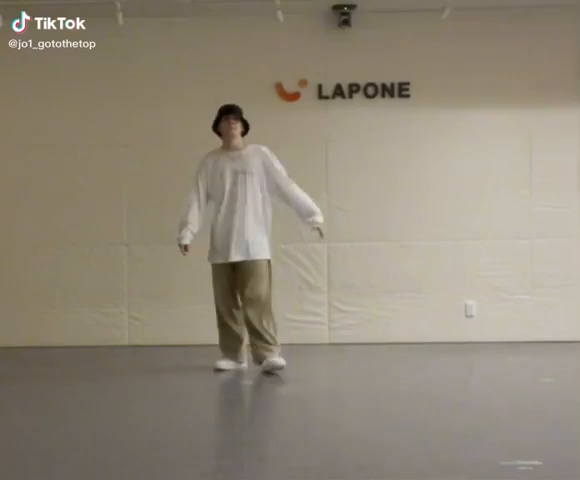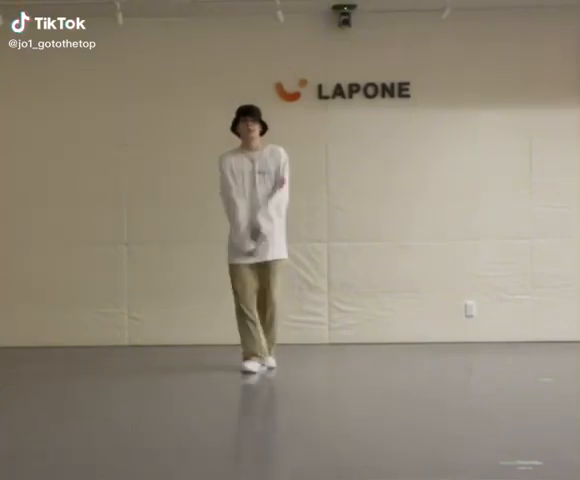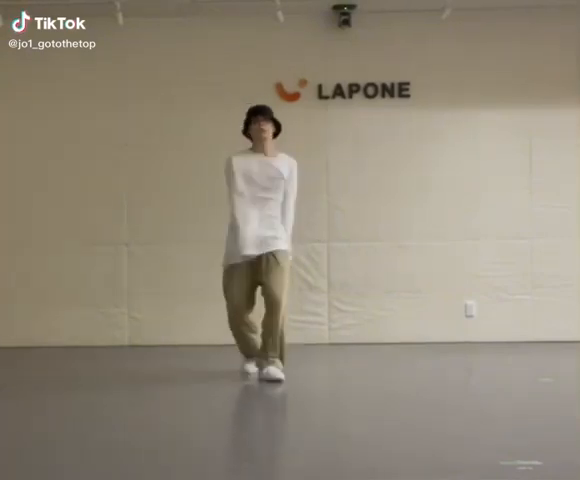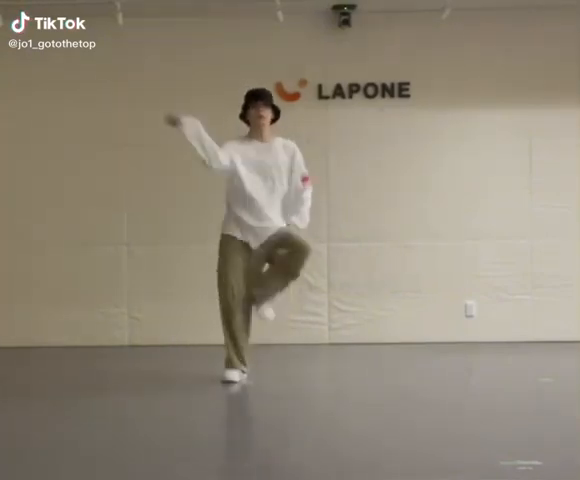
dt=1s
person 1, frame 1
left shoulder: (260, 155)
right shoulder: (209, 161)
left elbow: (287, 187)
right elbow: (197, 199)
left wrist: (313, 215)
right wrist: (186, 233)
left hip: (254, 241)
right hip: (222, 243)
left knee: (257, 299)
right knee: (225, 302)
left ankle: (269, 353)
right ankle: (233, 354)
person 1, frame 2
left shoulder: (277, 154)
right shoulder: (227, 160)
left elbow: (282, 192)
right elbow: (232, 201)
left wrist: (265, 220)
right wrist: (245, 237)
left hip: (271, 243)
right hip: (241, 243)
left knee: (268, 301)
right knee: (245, 301)
left ankle: (266, 352)
right ankle: (254, 356)
person 1, frame 3
left shoulder: (288, 163)
right shoulder: (237, 162)
left elbow: (287, 208)
right elbow: (239, 202)
left wrist: (285, 241)
right wrist: (245, 240)
left hip: (275, 245)
right hip: (242, 246)
left knee: (276, 301)
right knee: (238, 309)
left ankle: (271, 361)
right ankle: (253, 355)
person 1, frame 4
left shoulder: (288, 149)
right shoulder: (234, 149)
left elbow: (303, 188)
right elbow: (214, 159)
left wrist: (294, 221)
right wrist: (187, 125)
left hip: (274, 229)
right hip: (236, 235)
left knee: (300, 250)
right knee: (233, 301)
left ankle: (261, 295)
right ankle: (236, 364)
